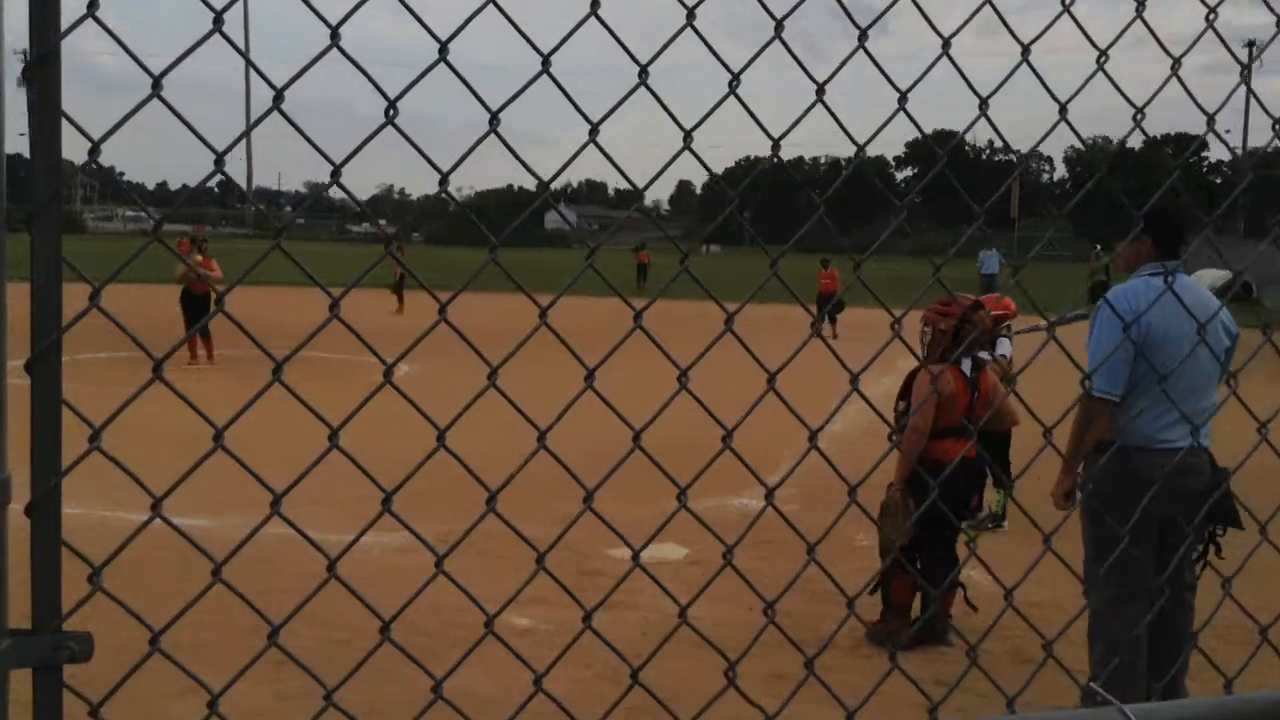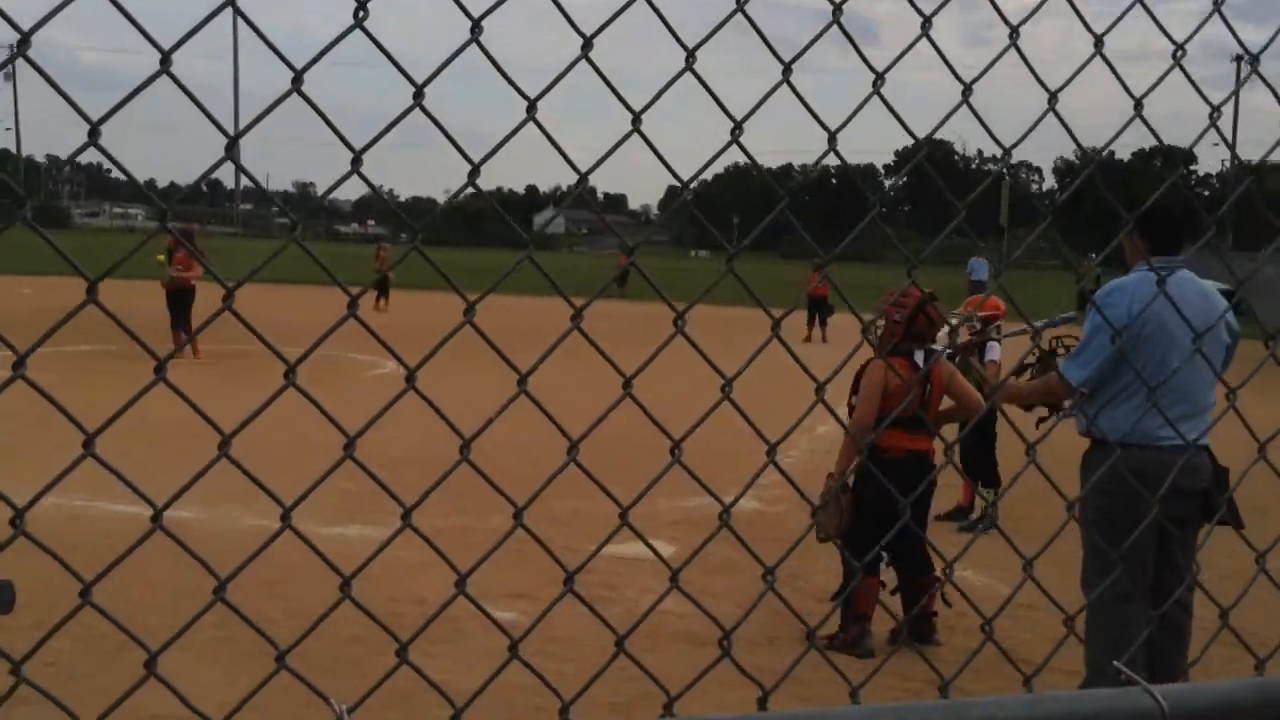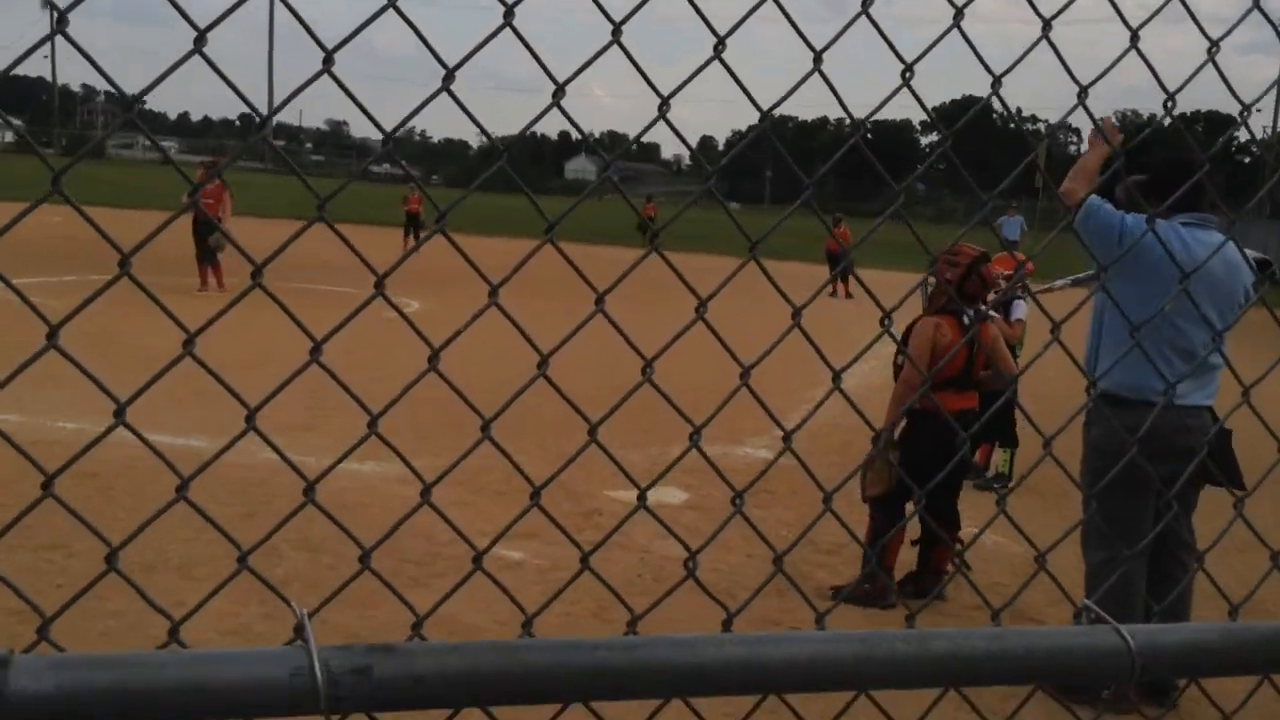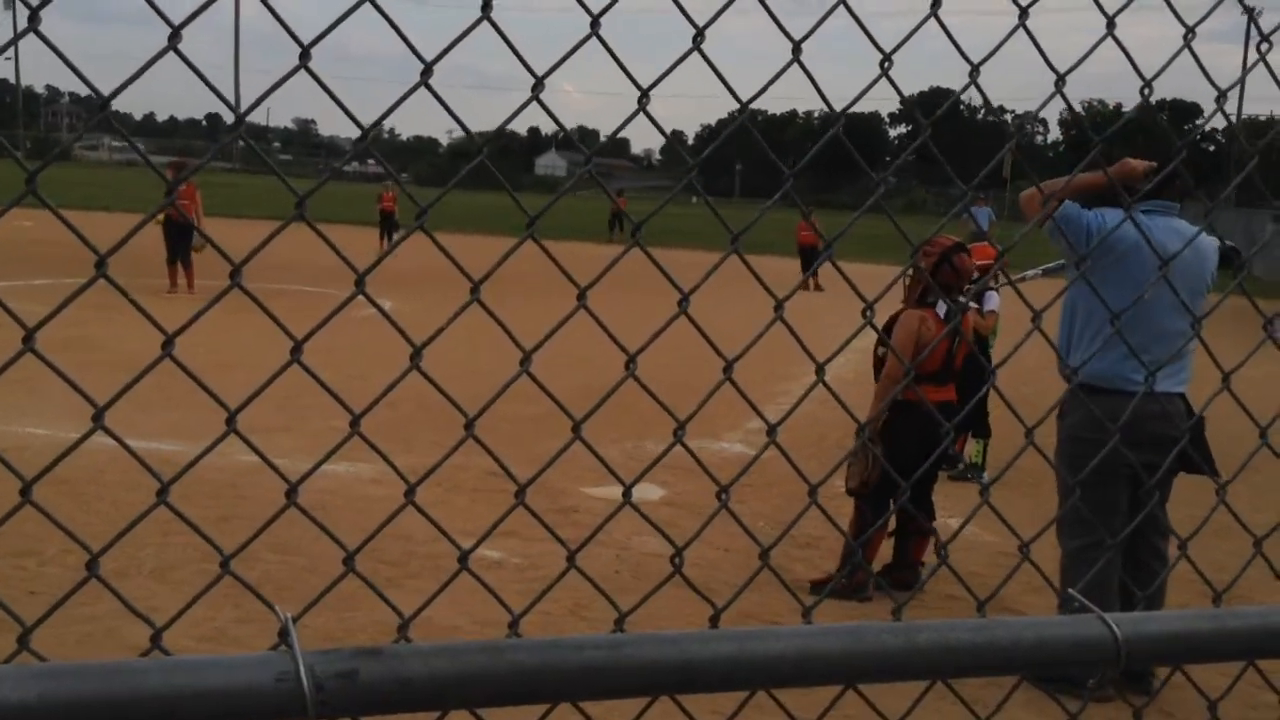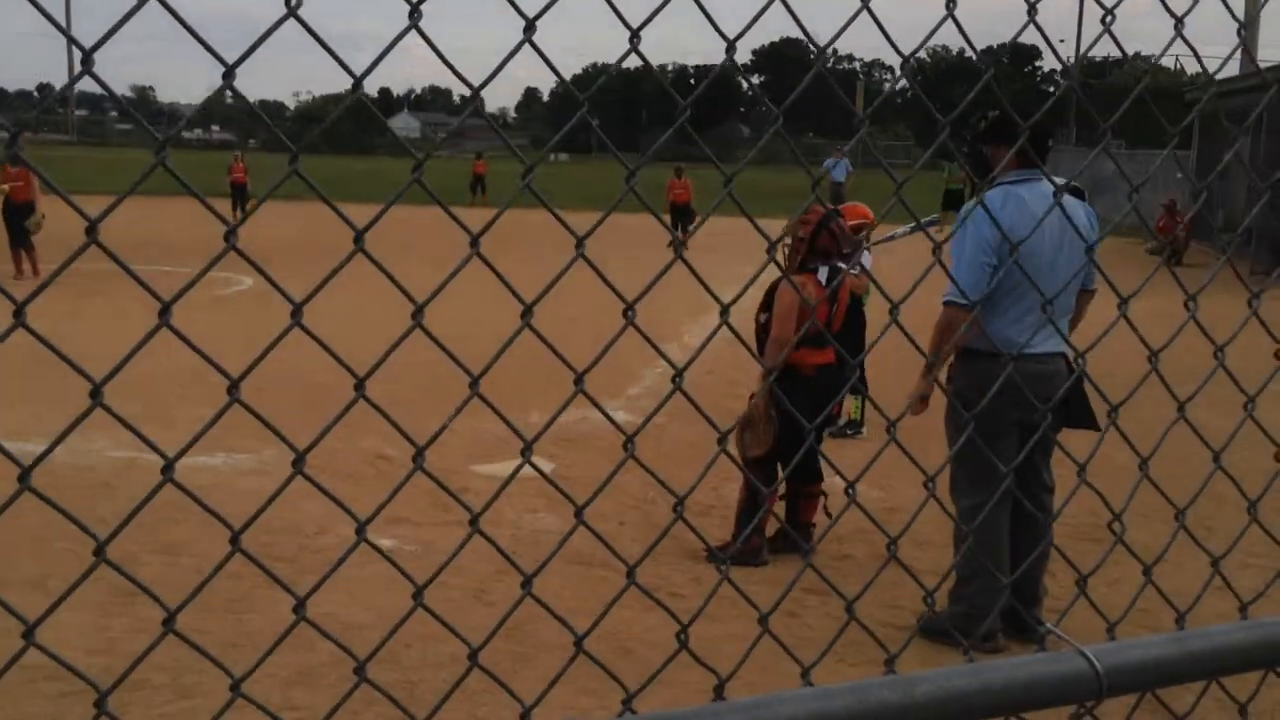
dt=1s
person 1, frame 1
left shoulder: (1123, 301)
right shoulder: (1214, 306)
left elbow: (1100, 401)
right elbow: (1211, 389)
left wrist: (1070, 466)
left hip: (1127, 466)
right hip: (1192, 465)
left knee: (1118, 595)
right knee: (1176, 591)
left ankle: (1113, 703)
right ankle: (1165, 701)
person 1, frame 2
left shoulder: (1121, 295)
right shoulder: (1216, 302)
left elbow: (1073, 382)
right elbow: (1208, 378)
left wrist: (1017, 394)
left hip: (1126, 463)
right hip: (1192, 464)
left knee: (1117, 592)
right knee: (1173, 589)
person 1, frame 3
left shoulder: (1138, 240)
right shoulder: (1237, 261)
left elbow: (1072, 194)
left wrist: (1101, 146)
left hip: (1127, 418)
right hip: (1195, 423)
left knee: (1115, 548)
right knee: (1173, 549)
left ankle: (1109, 678)
right ankle: (1159, 675)
person 1, frame 4
left shoulder: (1109, 230)
right shoulder: (1206, 249)
left elbow: (1033, 200)
left wrist: (1107, 178)
left hip: (1101, 409)
right hip: (1170, 415)
left knee: (1091, 539)
right knee: (1148, 540)
left ankle: (1088, 668)
right ankle: (1137, 665)
person 1, frame 5
left shoulder: (986, 210)
right shoulder: (1080, 214)
left elbow: (961, 308)
right elbow: (1083, 298)
left wrist: (927, 374)
left hip: (991, 372)
right hip: (1052, 372)
left knee: (982, 497)
right knee: (1034, 492)
left ankle: (976, 619)
right ankle: (1024, 611)
person 2, frame 1
left shoulder: (934, 373)
right shoulder: (983, 373)
left elbow: (917, 431)
right elbow: (1009, 417)
left wrist: (898, 479)
left hip: (929, 471)
right hip: (965, 470)
left knee: (900, 545)
right knee: (942, 547)
left ankle: (896, 624)
right ankle: (935, 623)
person 2, frame 2
left shoulder: (881, 367)
right shoulder: (939, 366)
left elbow: (862, 424)
right elbow: (974, 404)
left wrist: (840, 469)
left hip: (883, 465)
right hip: (922, 466)
left knee: (862, 545)
right knee: (911, 545)
left ankle: (856, 631)
right ankle: (922, 623)
person 2, frame 3
left shoulder: (931, 325)
right shoulder: (986, 328)
left elbow: (909, 381)
right elbow: (1007, 373)
left wrist: (886, 429)
left hip: (930, 424)
right hip: (965, 424)
left knee: (888, 499)
right knee: (942, 502)
left ankle: (876, 583)
right ankle: (931, 577)
person 2, frame 4
left shoulder: (913, 318)
right shoulder: (960, 317)
left elbow: (893, 373)
left wrist: (871, 422)
left hip: (910, 414)
right hip: (942, 413)
left knee: (874, 492)
right knee: (918, 492)
left ankle: (854, 575)
right ankle: (906, 569)
person 2, frame 5
left shoulder: (795, 284)
right shoulder: (839, 281)
left elbow: (781, 340)
left wrist: (762, 390)
left hip: (795, 380)
right hip: (826, 376)
left knee: (761, 458)
right knee: (804, 455)
left ankle: (748, 542)
right ankle: (798, 532)
person 3, frame 1
left shoulder: (1002, 342)
right shoulder: (984, 342)
left elbow: (997, 371)
left wrist: (979, 354)
left knee: (998, 461)
left ankle: (998, 514)
person 3, frame 2
left shoulder: (991, 345)
right shoulder: (972, 344)
left elbow: (988, 379)
left wrist: (969, 356)
right wrist: (954, 356)
left hip: (983, 411)
left knee: (985, 460)
right knee: (968, 459)
left ankle: (989, 516)
right ankle: (965, 506)
person 3, frame 3
left shoulder: (1017, 304)
right shoulder: (997, 302)
left elbow: (1014, 336)
left wrist: (993, 315)
left knee: (1004, 421)
right knee: (985, 418)
left ankle: (1004, 474)
right ankle: (982, 464)
person 3, frame 4
left shoulder: (990, 295)
right shoulder: (971, 292)
left elbow: (987, 328)
left hip: (978, 361)
right hip: (963, 358)
left knee: (977, 411)
right knee: (959, 407)
left ankle: (977, 466)
right ankle: (956, 455)
person 3, frame 5
left shoulder: (862, 255)
left elbow: (861, 287)
left wrist: (840, 268)
left hip: (852, 317)
left knee: (854, 367)
left ankle: (856, 421)
right ankle: (835, 412)
